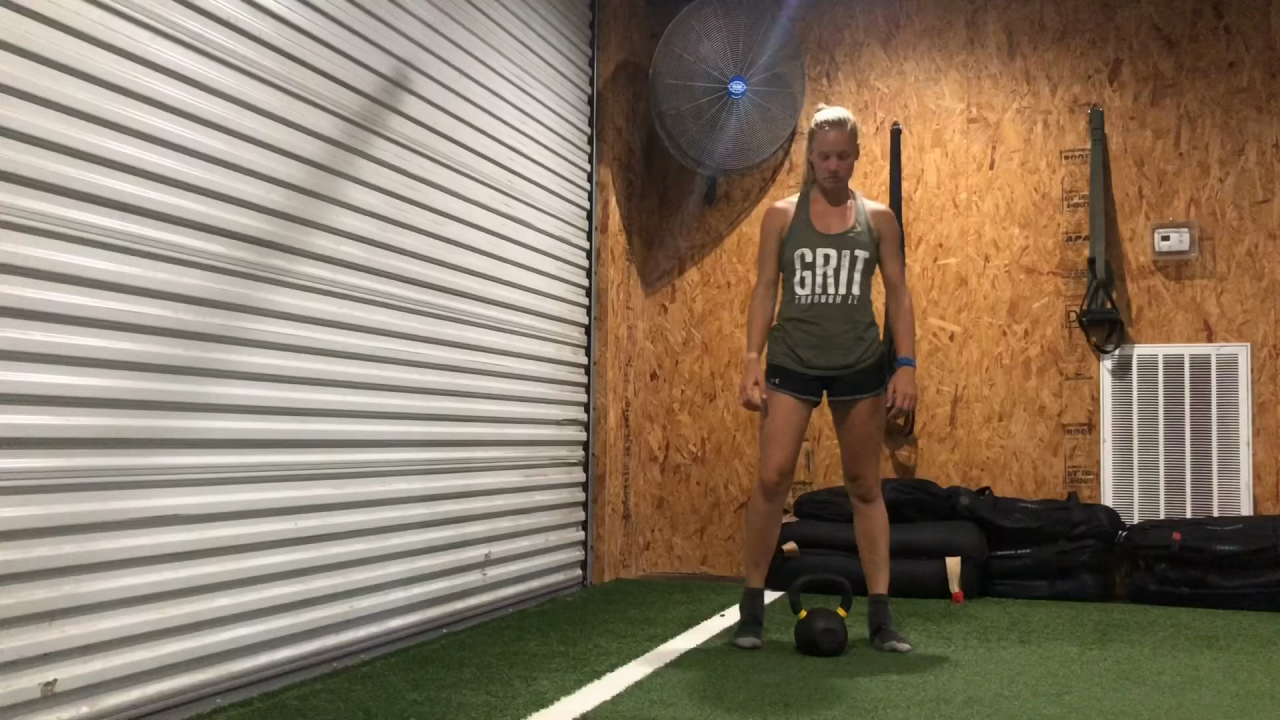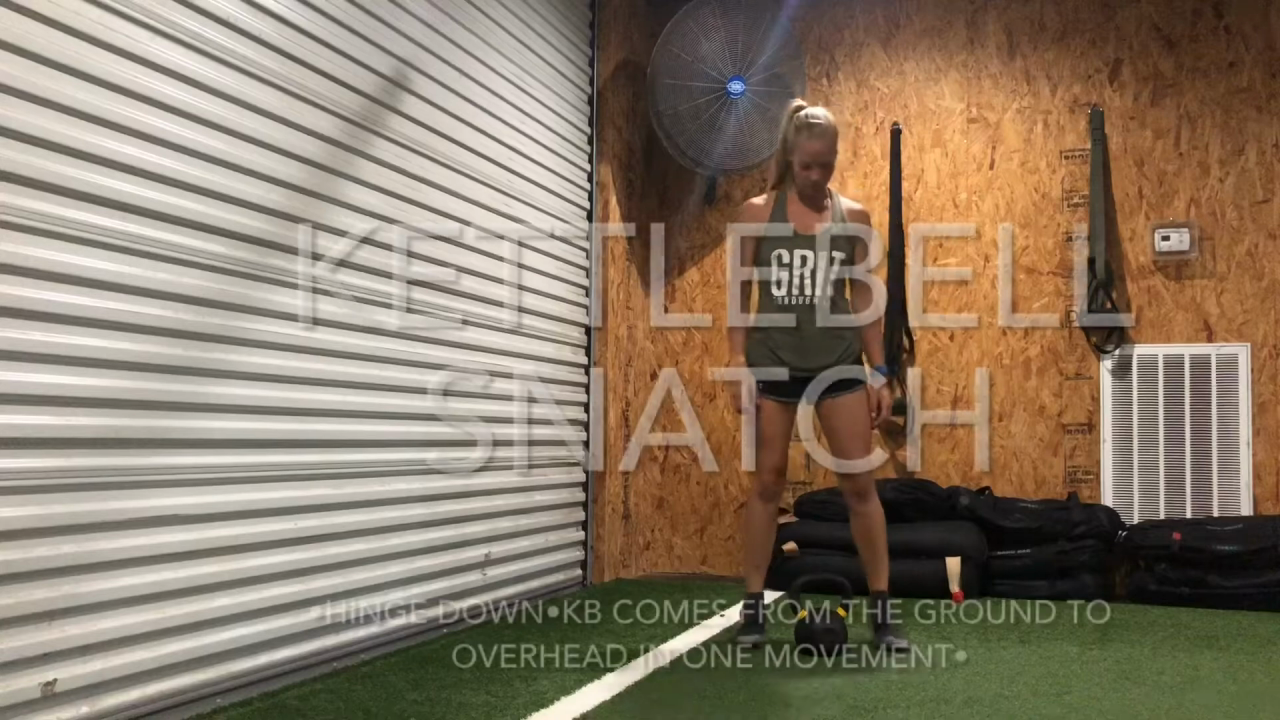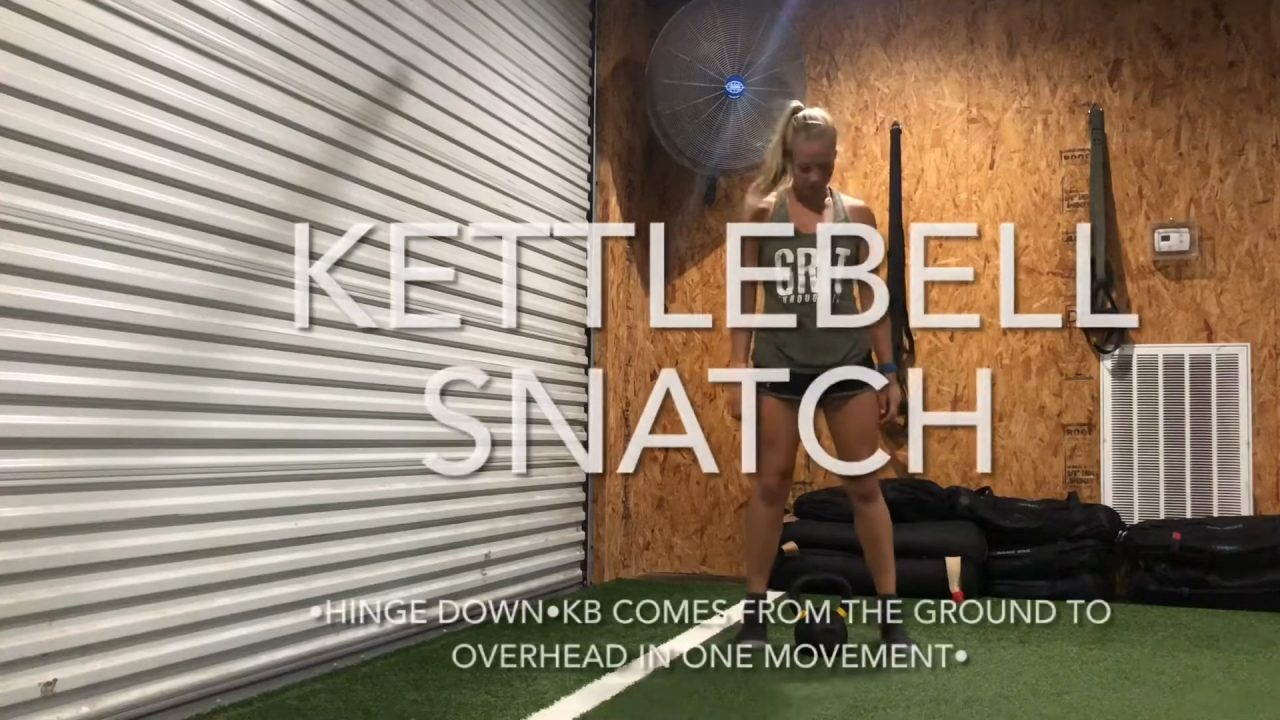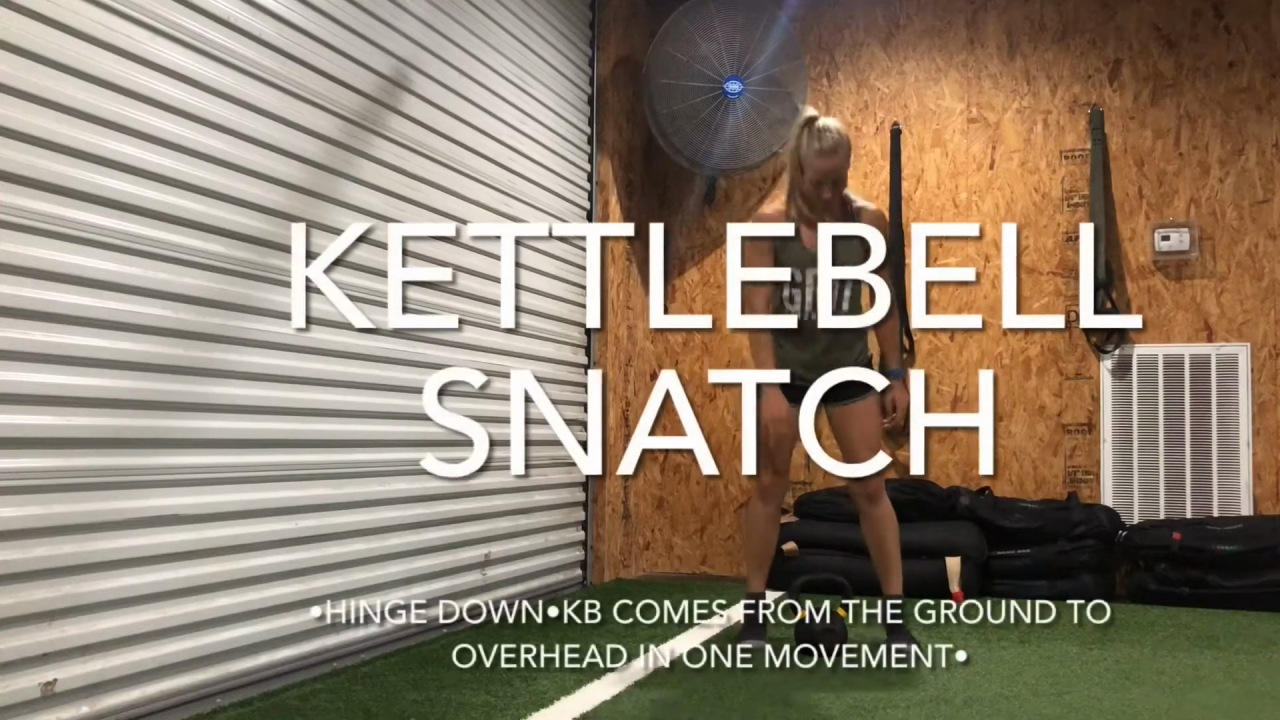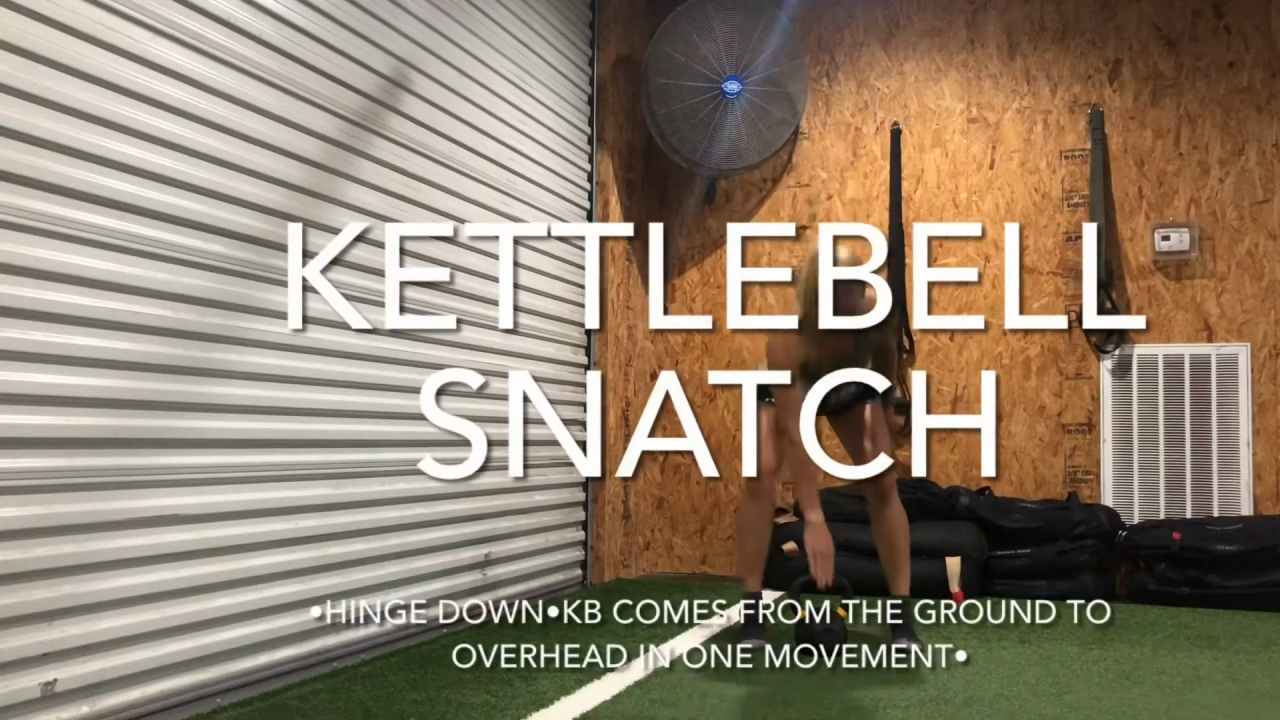
dt=0.3s
person 1, frame 1
left shoulder: (878, 219)
right shoulder: (781, 215)
left elbow: (898, 293)
right elbow: (764, 290)
left wrist: (906, 364)
right wrist: (752, 360)
left hip: (860, 365)
right hip: (791, 362)
left knee: (864, 485)
right knee: (772, 478)
left ankle: (880, 613)
right ankle: (752, 603)
person 1, frame 2
left shoulder: (855, 217)
right shoulder: (757, 212)
left elbow: (863, 298)
right elbow: (740, 292)
left wrist: (879, 371)
right wrist: (738, 361)
left hip: (838, 364)
right hip: (774, 363)
left knee: (859, 482)
right knee: (768, 482)
left ankle: (881, 609)
right ankle: (754, 607)
person 1, frame 3
left shoulder: (857, 215)
right shoulder: (759, 213)
left elbow: (873, 297)
right elbow: (743, 295)
left wrist: (888, 370)
right wrist: (740, 367)
left hip: (847, 363)
right hip: (779, 363)
left knee: (864, 486)
right knee: (772, 484)
left ankle: (891, 614)
right ankle: (755, 610)
person 1, frame 4
left shoulder: (870, 221)
right shoulder: (769, 223)
left elbow: (885, 302)
right elbow: (757, 308)
left wrist: (895, 374)
right wrist: (768, 387)
left hip: (848, 367)
right hip: (786, 367)
left knee: (870, 487)
right knee: (769, 482)
left ankle: (896, 616)
right ankle: (754, 611)
person 1, frame 5
left shoulder: (878, 312)
right shoulder: (788, 332)
left elbow: (885, 369)
right elbow: (795, 434)
left wrist: (883, 417)
right wrist: (813, 520)
left hip: (849, 391)
right hip: (783, 390)
left knee: (882, 479)
right knee: (762, 473)
left ankle: (901, 615)
right ankle: (752, 611)
